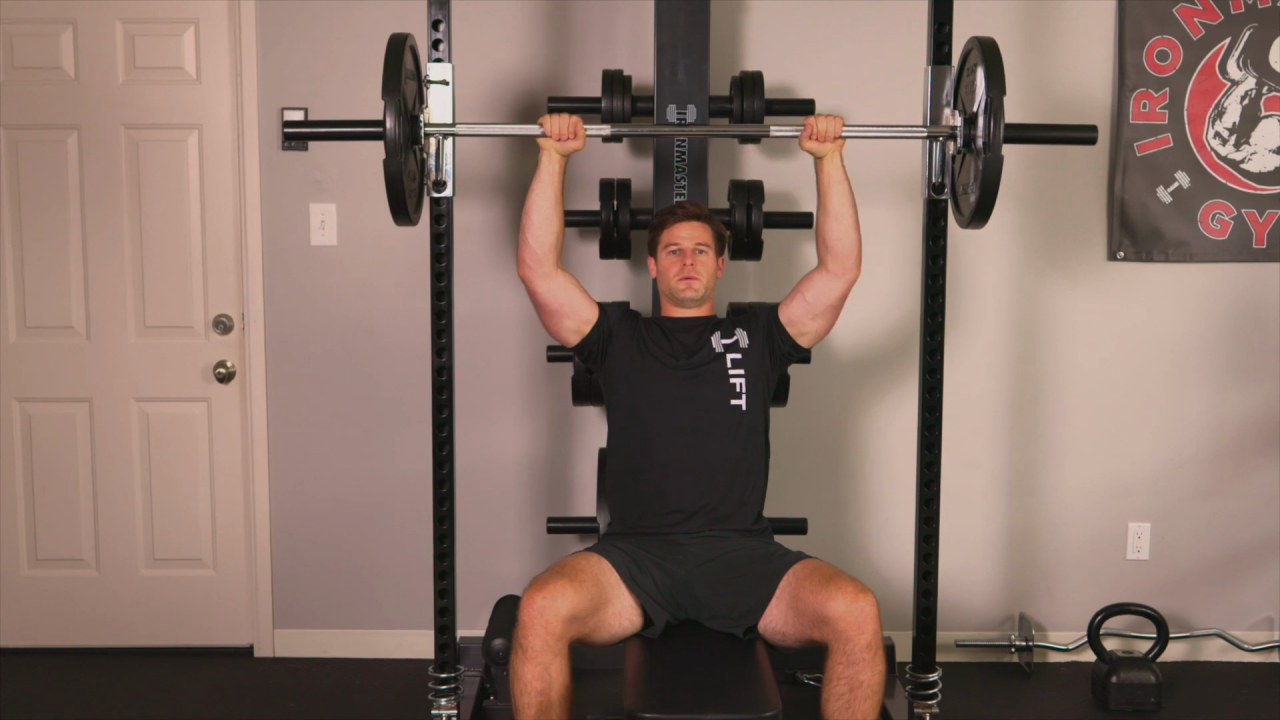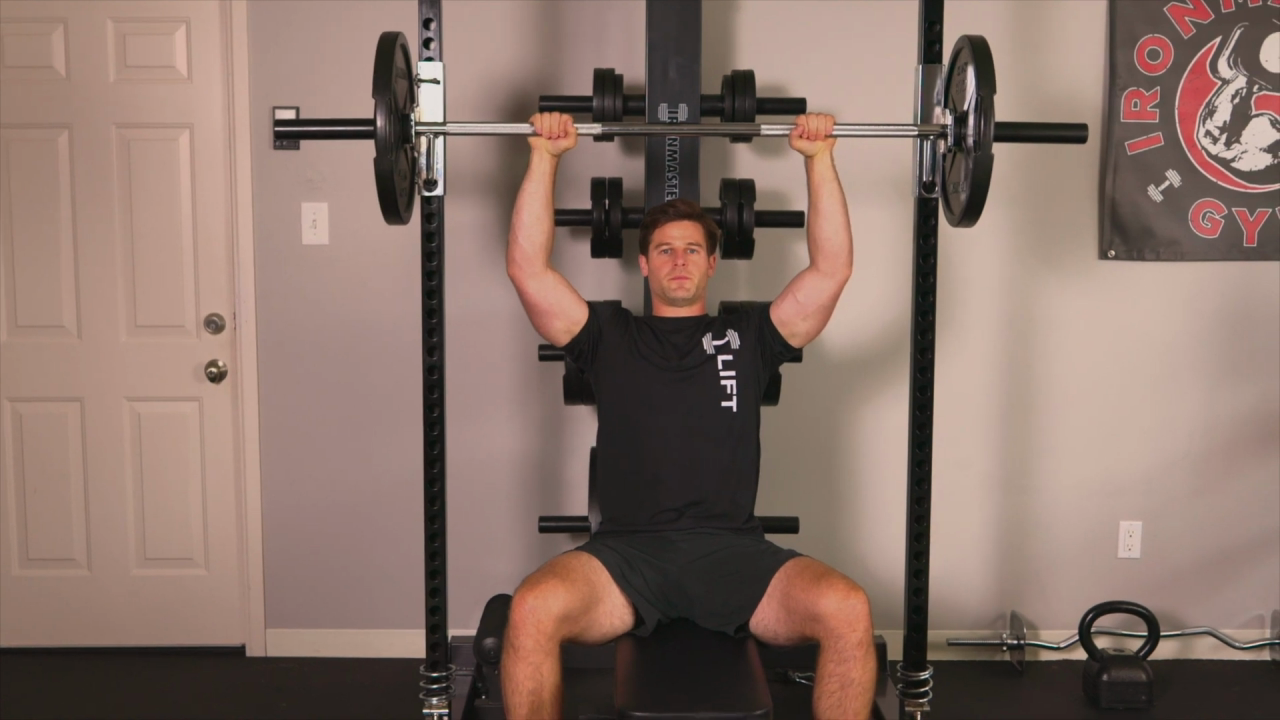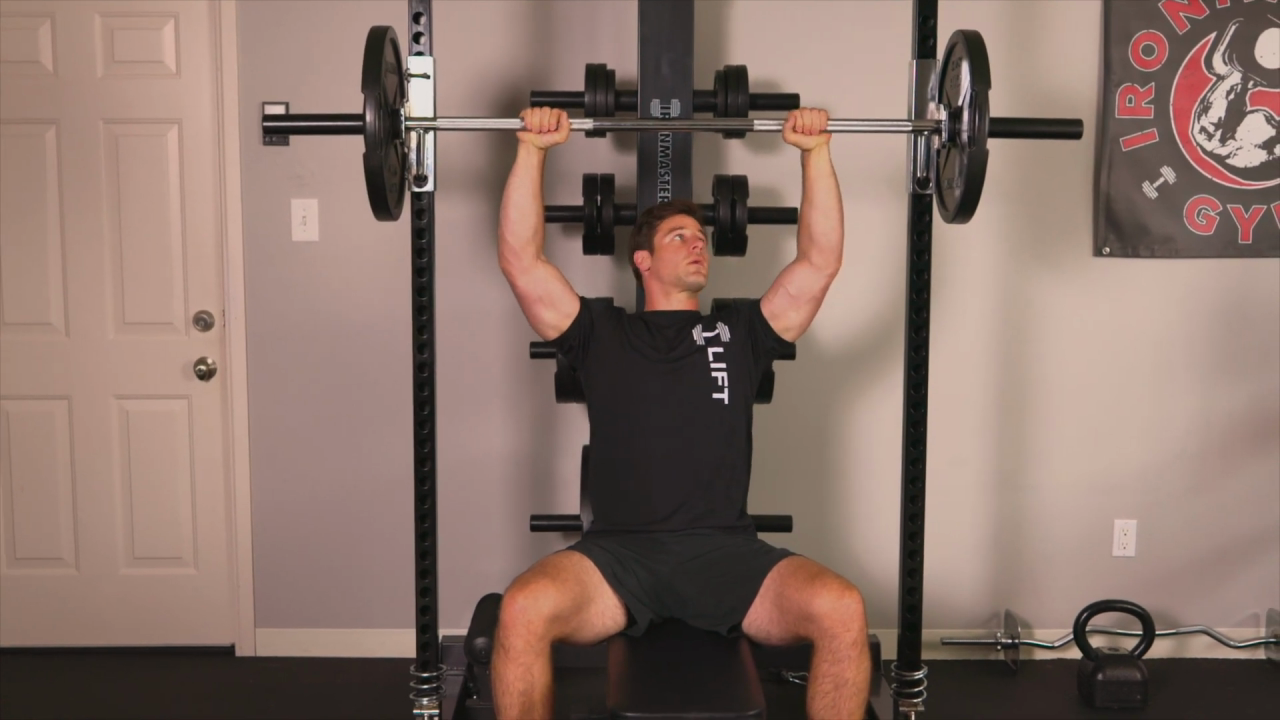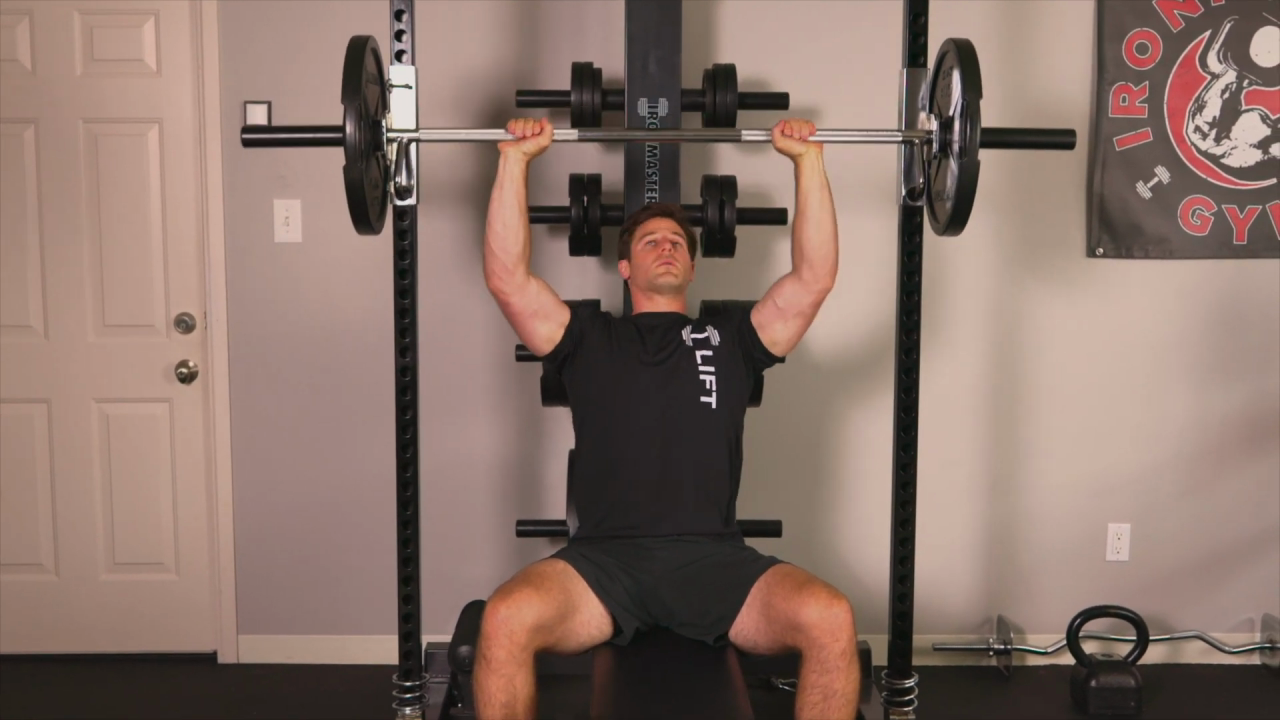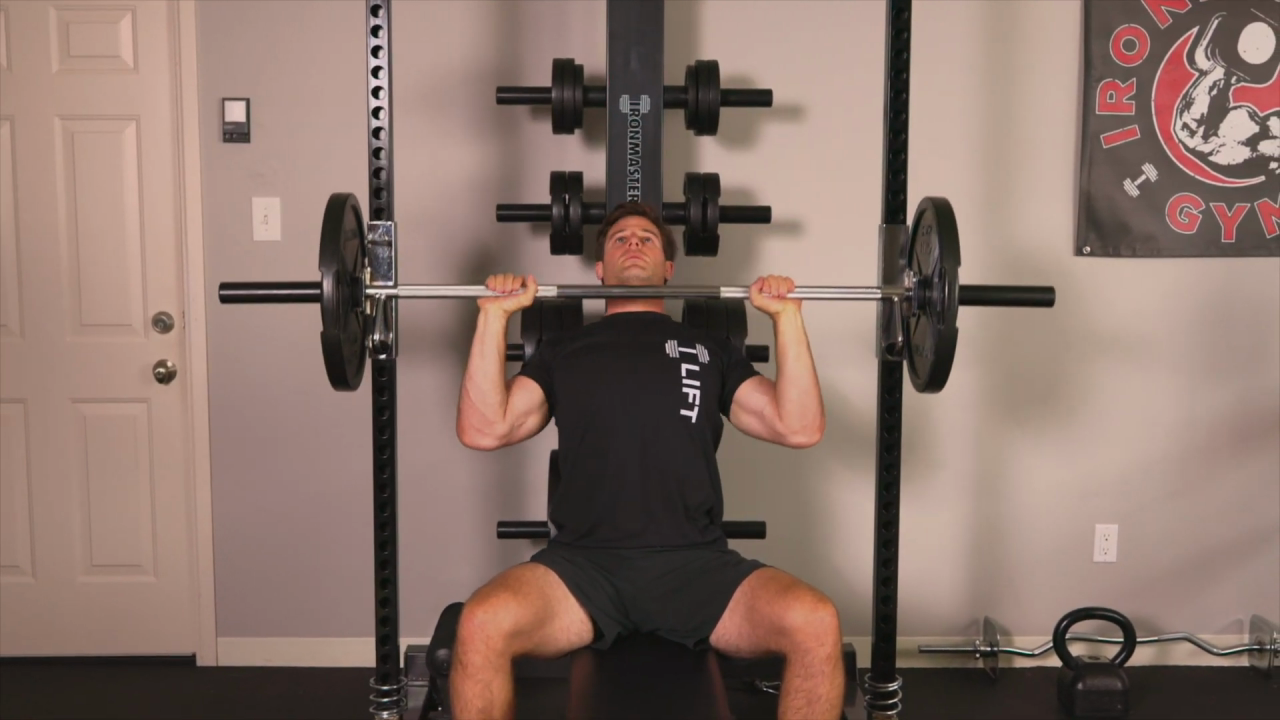
dt=1s
person 1, frame 1
left shoulder: (757, 337)
right shoulder: (619, 336)
left elbow: (840, 268)
right elbow: (538, 266)
left wrist: (828, 159)
right wrist: (553, 157)
left hip: (741, 551)
right hip: (636, 553)
left knee: (857, 615)
right knee: (541, 612)
person 1, frame 2
left shoulder: (749, 337)
right shoulder: (609, 336)
left elbow: (832, 268)
right elbow: (527, 266)
left wrist: (819, 159)
right wrist: (544, 157)
left hip: (732, 549)
right hip: (627, 550)
left knee: (848, 612)
right knee: (532, 612)
person 1, frame 3
left shoulder: (739, 332)
right shoulder: (601, 332)
left elbow: (820, 260)
right elbow: (520, 259)
left wrist: (816, 152)
right wrist: (532, 149)
left hip: (724, 549)
right hip: (619, 550)
left knee: (842, 611)
right knee: (522, 612)
person 1, frame 4
left shoulder: (727, 340)
right shoulder: (590, 339)
left elbow: (815, 277)
right elbow: (506, 278)
left wrist: (807, 160)
right wrist: (514, 159)
left hip: (713, 558)
right hip: (604, 558)
left knee: (830, 621)
right knee: (505, 620)
person 1, frame 5
left shoulder: (709, 350)
right shoulder: (563, 349)
left elbow: (801, 428)
right elbow: (482, 431)
left wrist: (787, 318)
right wrist: (493, 317)
left hip: (695, 562)
right hip: (585, 560)
left knee: (817, 625)
right knee: (482, 626)
